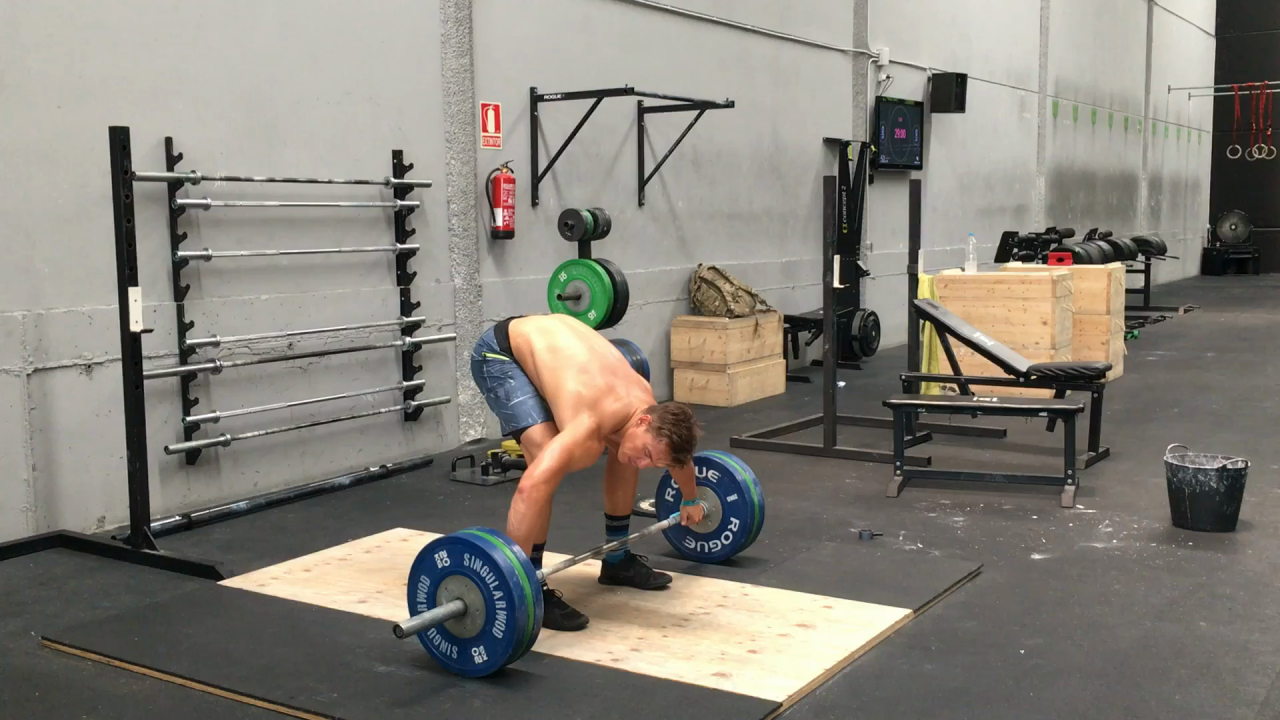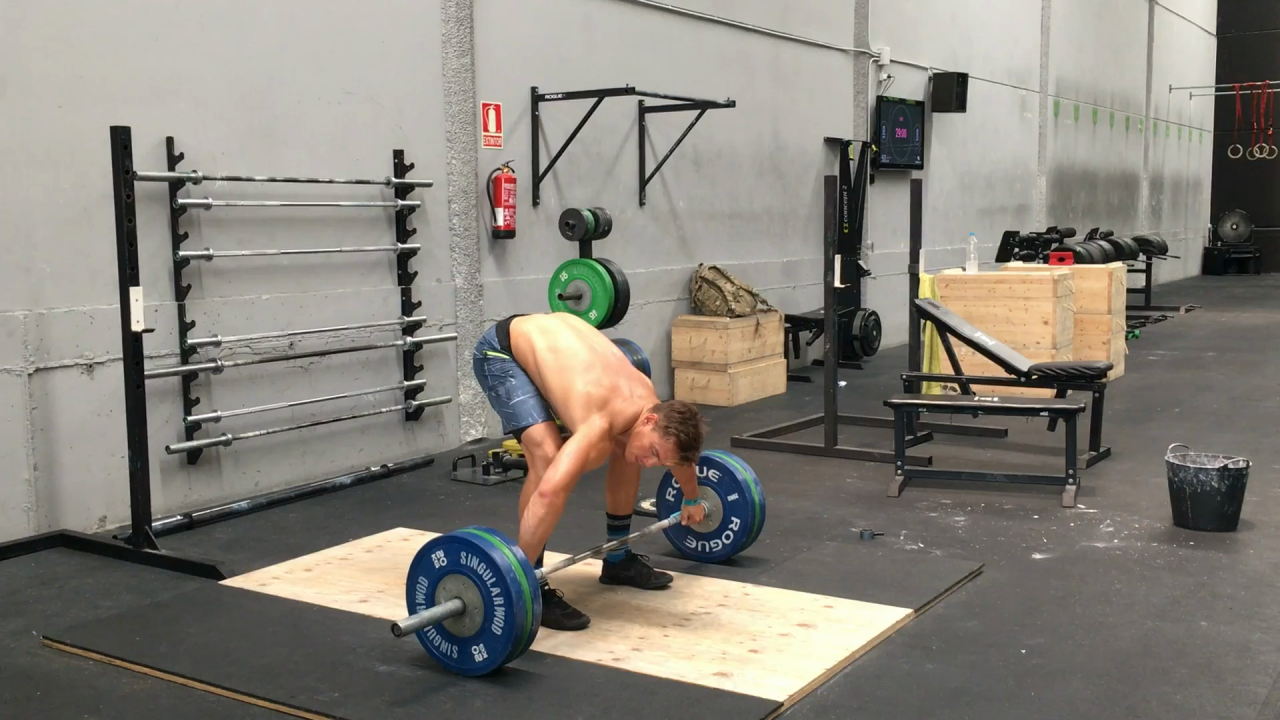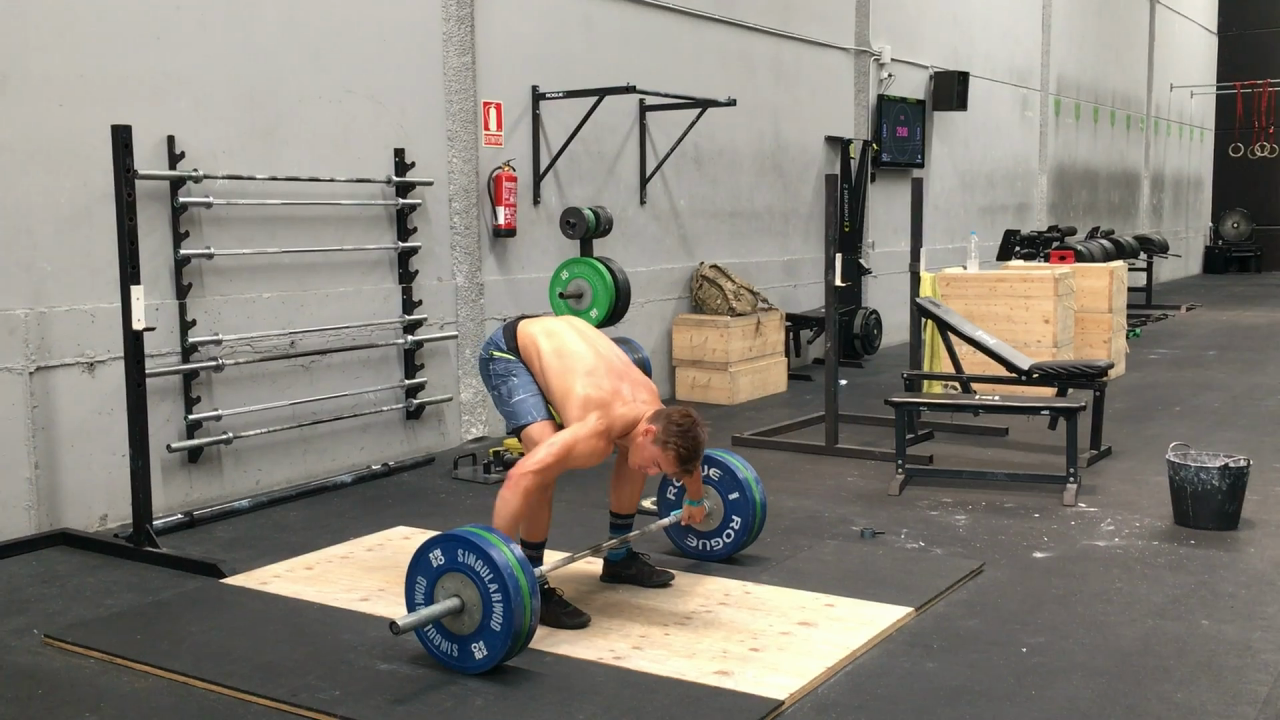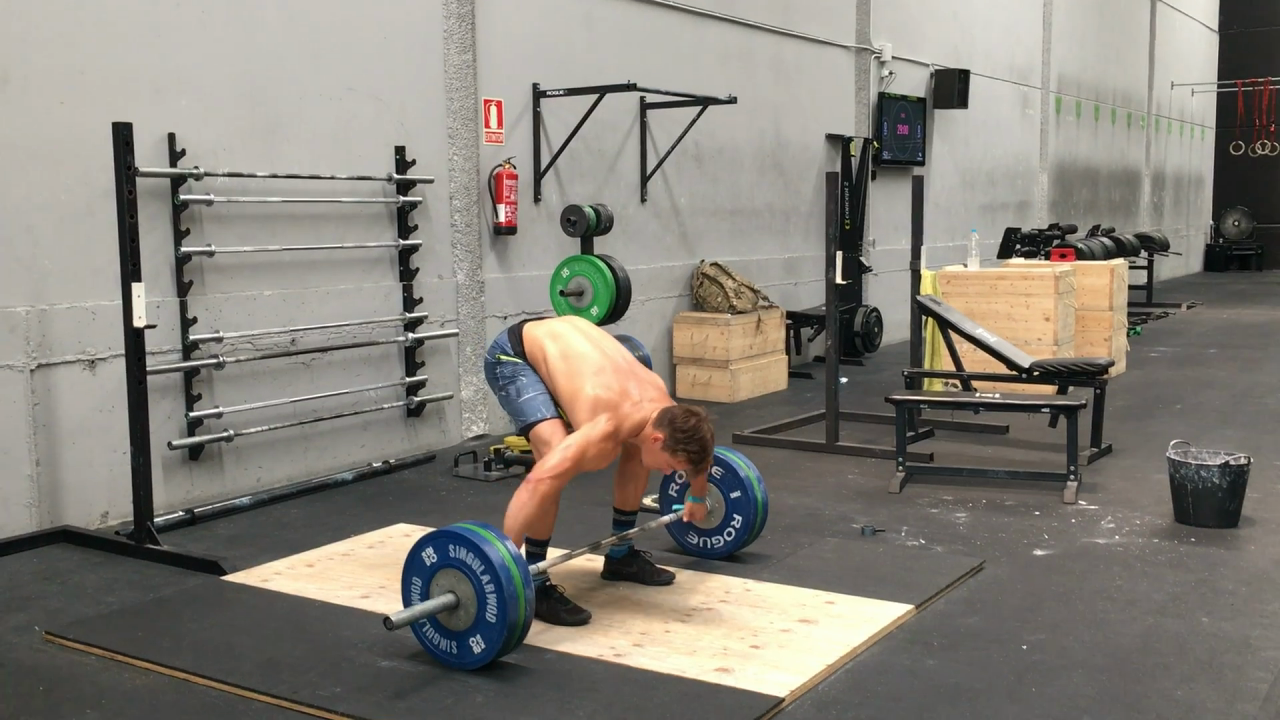
dt=0.2s
person 1, frame 1
left shoulder: (652, 412)
right shoulder: (591, 428)
left elbow: (679, 455)
right elbow: (530, 488)
left wrist: (690, 501)
right hip: (500, 353)
left knee: (622, 451)
right knee: (545, 454)
left ankle: (617, 560)
person 1, frame 2
left shoulder: (653, 409)
right shoulder: (601, 429)
left elbow: (681, 454)
right elbow: (549, 492)
left wrist: (692, 502)
right hip: (501, 351)
left knee: (627, 451)
right knee: (547, 456)
left ankle: (618, 560)
person 1, frame 3
left shoulder: (658, 418)
right shoulder: (597, 433)
left elbow: (688, 454)
right elbow: (520, 478)
left wrist: (695, 503)
right hip: (509, 352)
left knee: (633, 452)
right knee: (543, 466)
left ankle: (619, 558)
person 1, frame 4
left shoulder: (664, 411)
right shoulder: (607, 433)
left elbow: (691, 447)
right elbow: (536, 483)
left wrist: (698, 499)
right hip: (511, 355)
left knee: (636, 447)
right knee: (556, 455)
left ankle: (620, 555)
right ankle: (533, 585)
